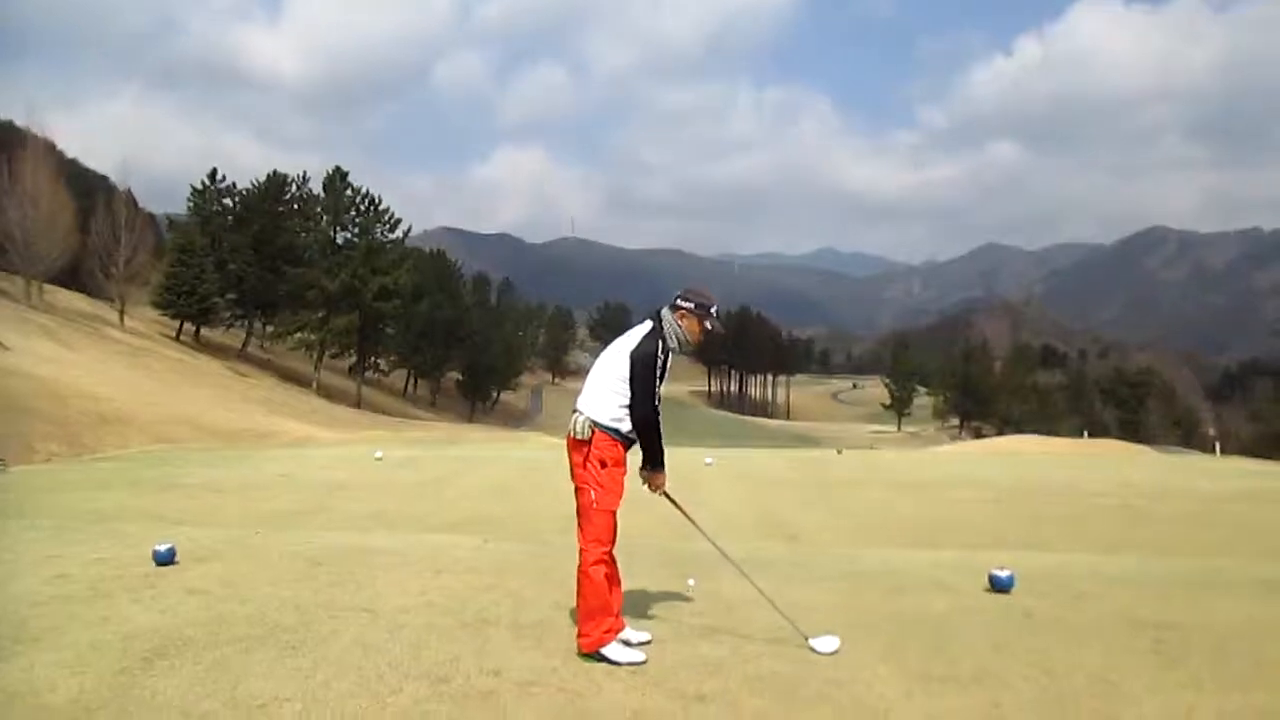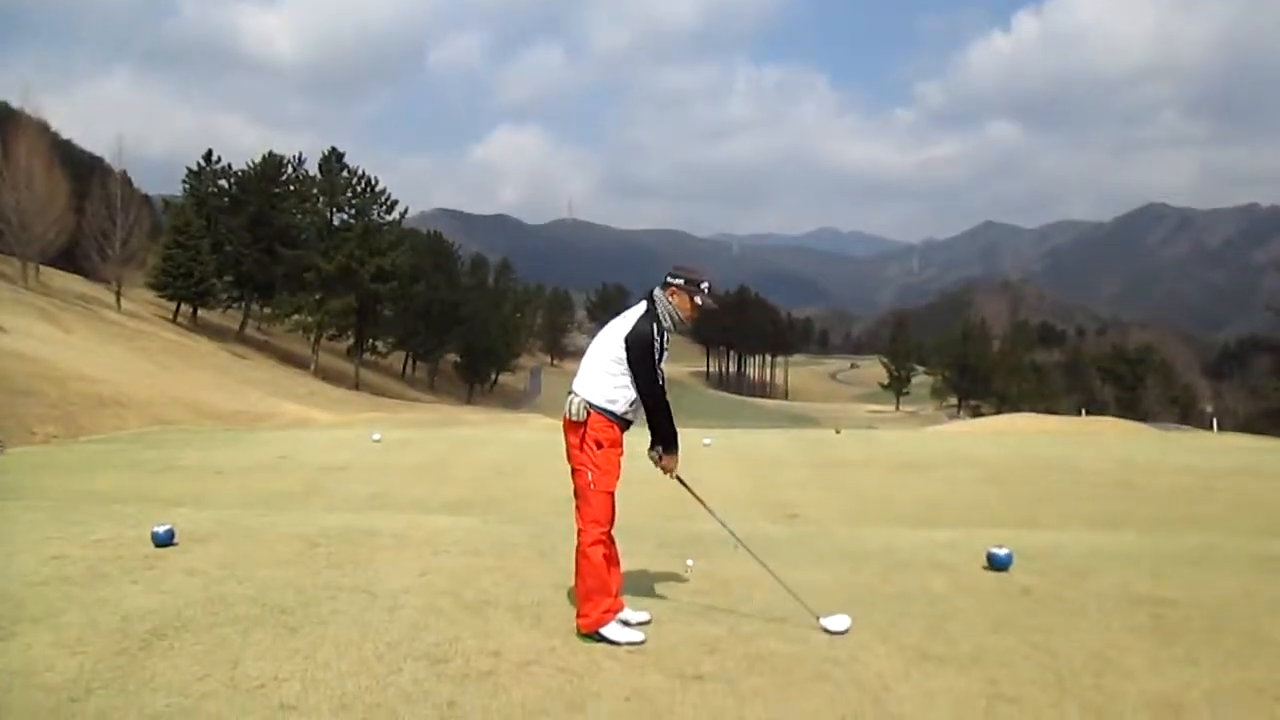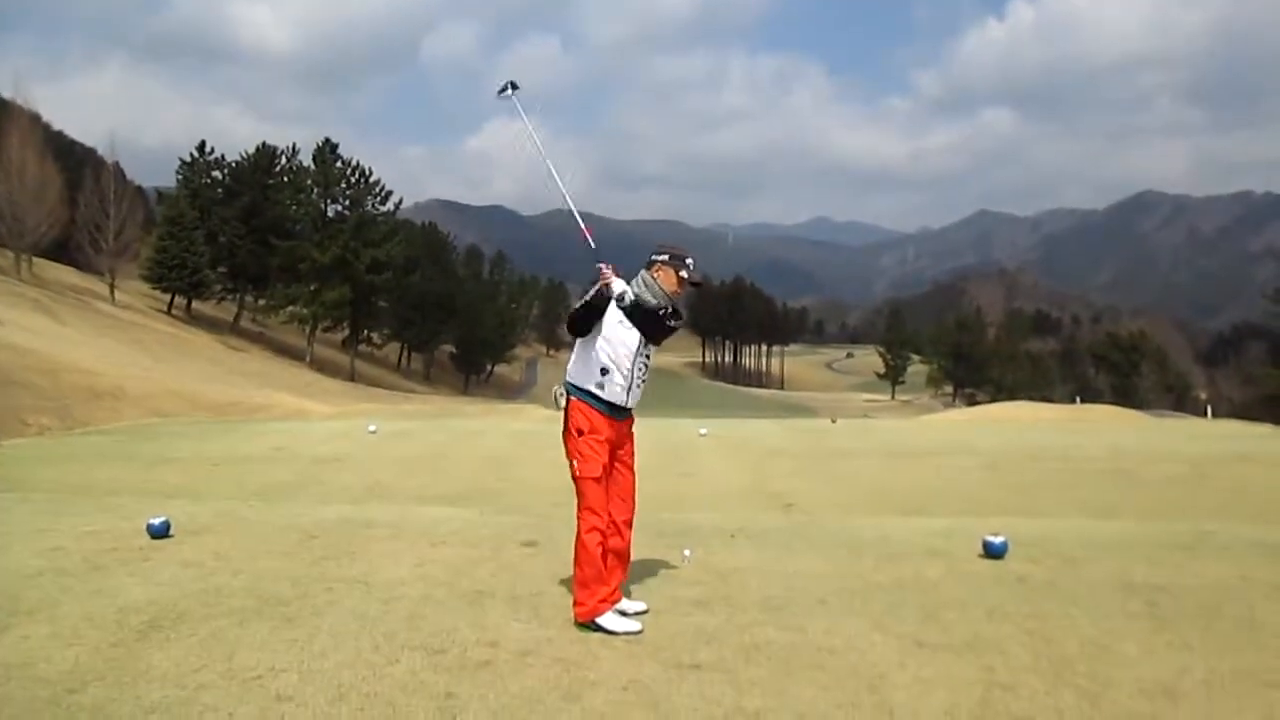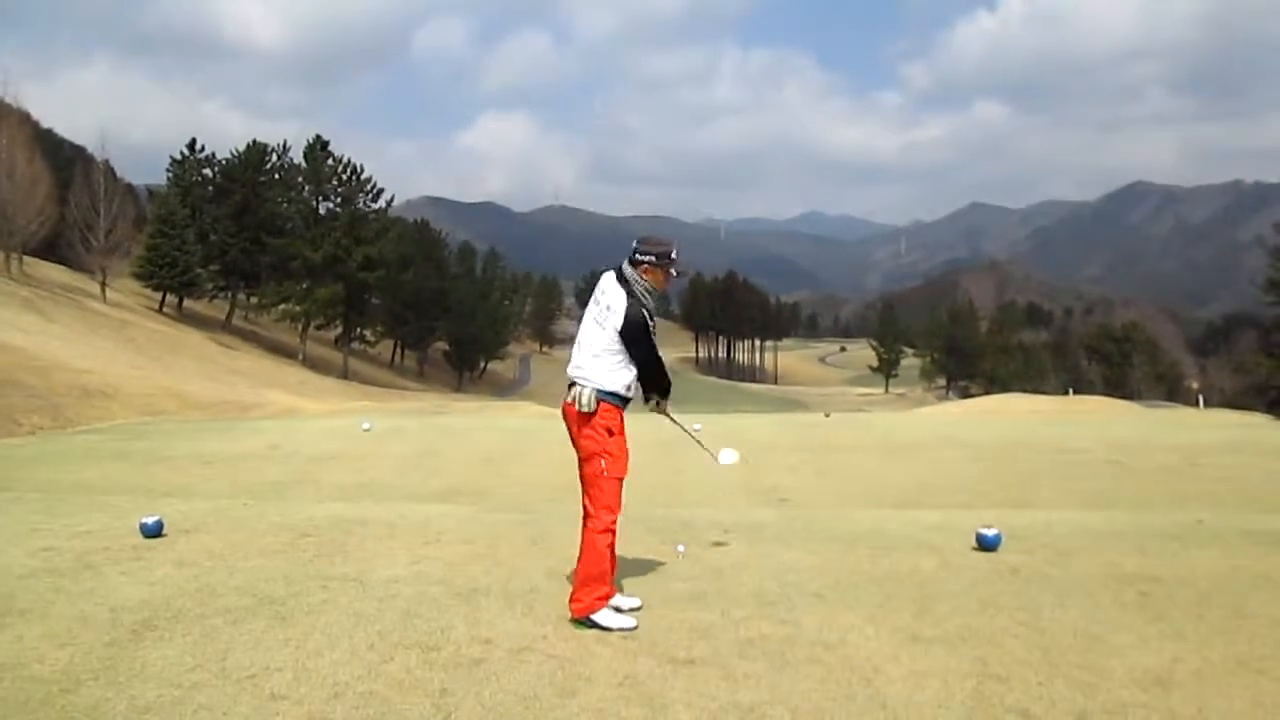
dt=0.7s
person 1, frame 1
left shoulder: (652, 339)
right shoulder: (651, 346)
left elbow: (645, 409)
right elbow: (643, 412)
left wrist: (649, 461)
right wrist: (656, 466)
left hip: (605, 444)
right hip: (598, 444)
left knee: (604, 539)
right knee: (596, 541)
left ankle: (610, 624)
right ankle: (596, 637)
person 1, frame 2
left shoulder: (651, 323)
right shoulder: (646, 330)
left elbow: (651, 392)
right elbow: (652, 394)
left wrist: (657, 443)
right wrist: (669, 447)
left hip: (603, 425)
right hip: (593, 425)
left knee: (603, 520)
right knee: (594, 522)
left ankle: (609, 603)
right ankle: (596, 617)
person 1, frame 3
left shoulder: (670, 317)
right shoulder: (607, 293)
left elbow: (651, 327)
right elbow: (575, 325)
left wrist: (625, 294)
right wrist: (605, 290)
left hip: (621, 420)
right hip: (586, 415)
left knee: (621, 513)
right knee: (594, 513)
left ankle: (609, 595)
right ankle: (591, 608)
person 1, frame 4
left shoulder: (612, 282)
right shoulder: (632, 311)
right elbow: (648, 360)
left wrist: (649, 390)
right wrist: (658, 391)
left hip: (588, 405)
right hip: (598, 410)
left knee: (602, 505)
right knee: (603, 508)
left ankle: (601, 590)
right ankle: (587, 603)
